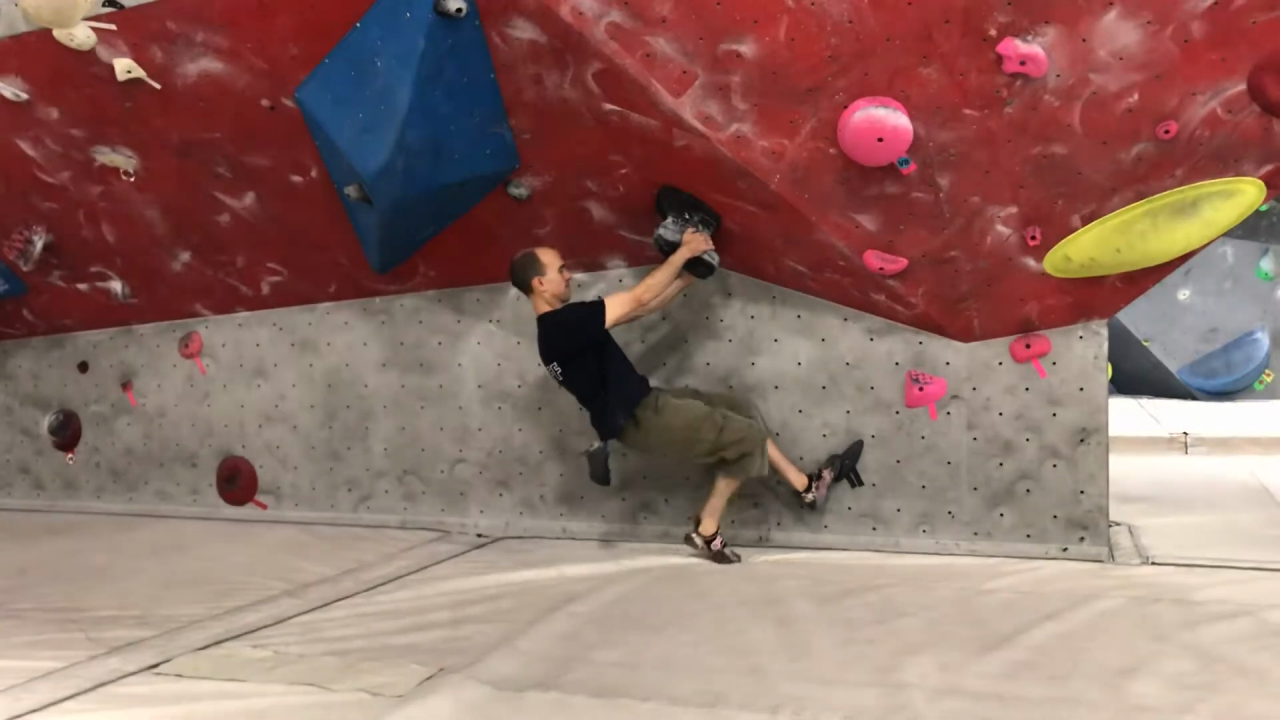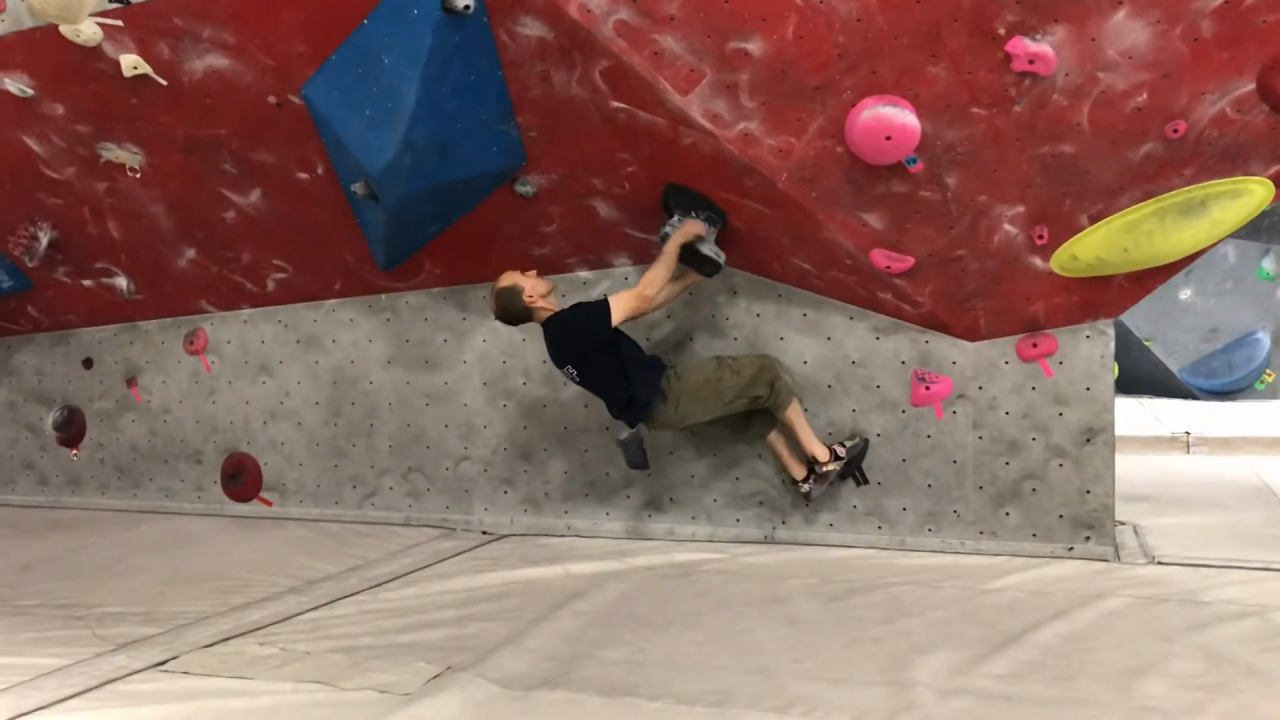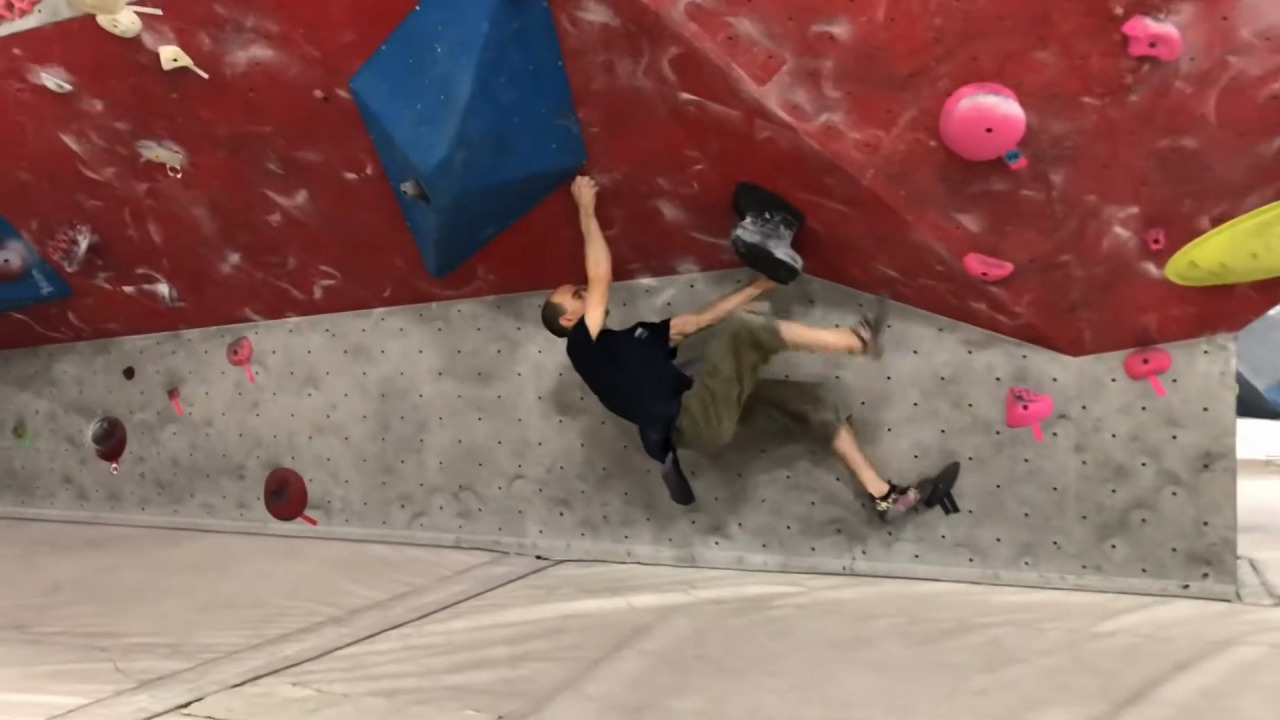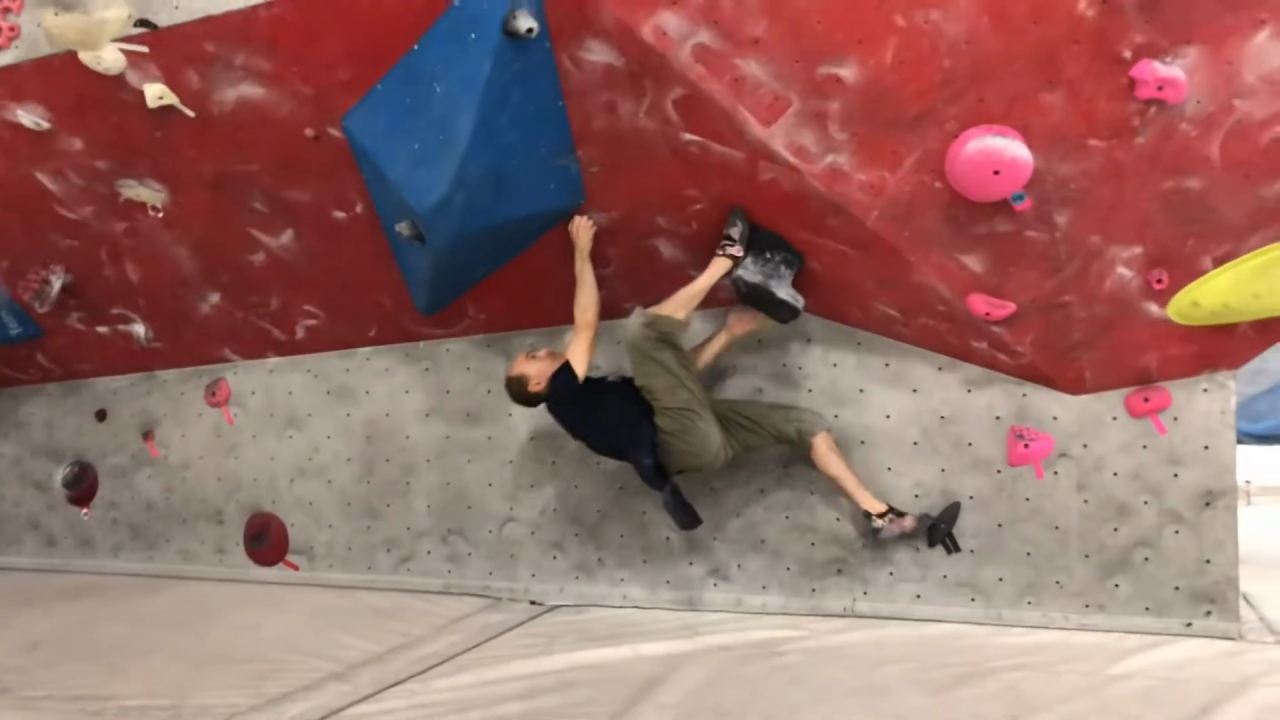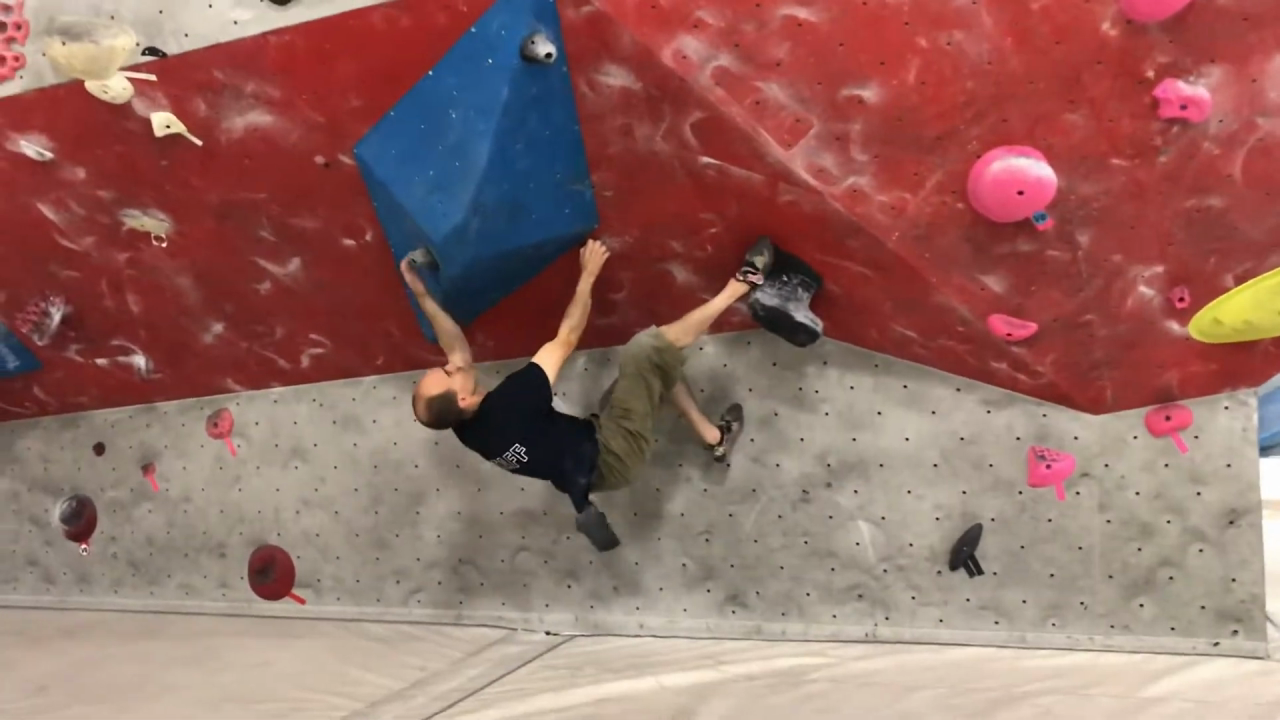
dt=1s
person 1, frame 1
left shoulder: (560, 328)
right shoulder: (562, 324)
left elbow: (635, 310)
right elbow: (637, 300)
left wrist: (688, 275)
right wrist: (684, 251)
left hip: (643, 405)
right hip: (638, 419)
left knee: (741, 412)
right knee: (747, 437)
left ankle: (805, 485)
right ankle: (706, 529)
person 1, frame 2
left shoulder: (565, 330)
right shoulder: (572, 324)
left elbow: (635, 305)
right elbow: (642, 297)
left wrist: (689, 278)
right wrist: (677, 239)
left hip: (654, 403)
right hip: (663, 396)
left knee: (757, 395)
right knee: (767, 373)
left ankle: (802, 475)
right ankle: (820, 455)
person 1, frame 3
left shoulder: (637, 335)
right shoulder: (584, 347)
left elbow: (701, 320)
right elbow: (600, 277)
left wrist: (761, 286)
right wrist: (586, 208)
left hip: (706, 415)
right hip: (697, 422)
left knee: (814, 403)
right knee: (743, 328)
left ankle: (884, 495)
right ankle: (853, 338)
person 1, frame 4
left shoulder: (593, 393)
right shoulder: (564, 393)
left elbow: (676, 371)
right elbow: (586, 324)
left wrist: (729, 332)
right wrist: (581, 252)
left hip: (702, 436)
right hip: (686, 440)
left knee: (804, 422)
right knee: (644, 327)
left ankle: (878, 513)
right ankle: (722, 260)
person 1, frame 5
left shoulder: (469, 431)
right shoulder: (508, 406)
left elbow: (458, 348)
right elbow: (565, 340)
left wrist: (422, 295)
right wrist: (587, 275)
left hip: (590, 450)
right hip: (611, 458)
left knee: (657, 368)
right knee: (647, 350)
left ankle: (712, 436)
right ankle: (739, 285)
